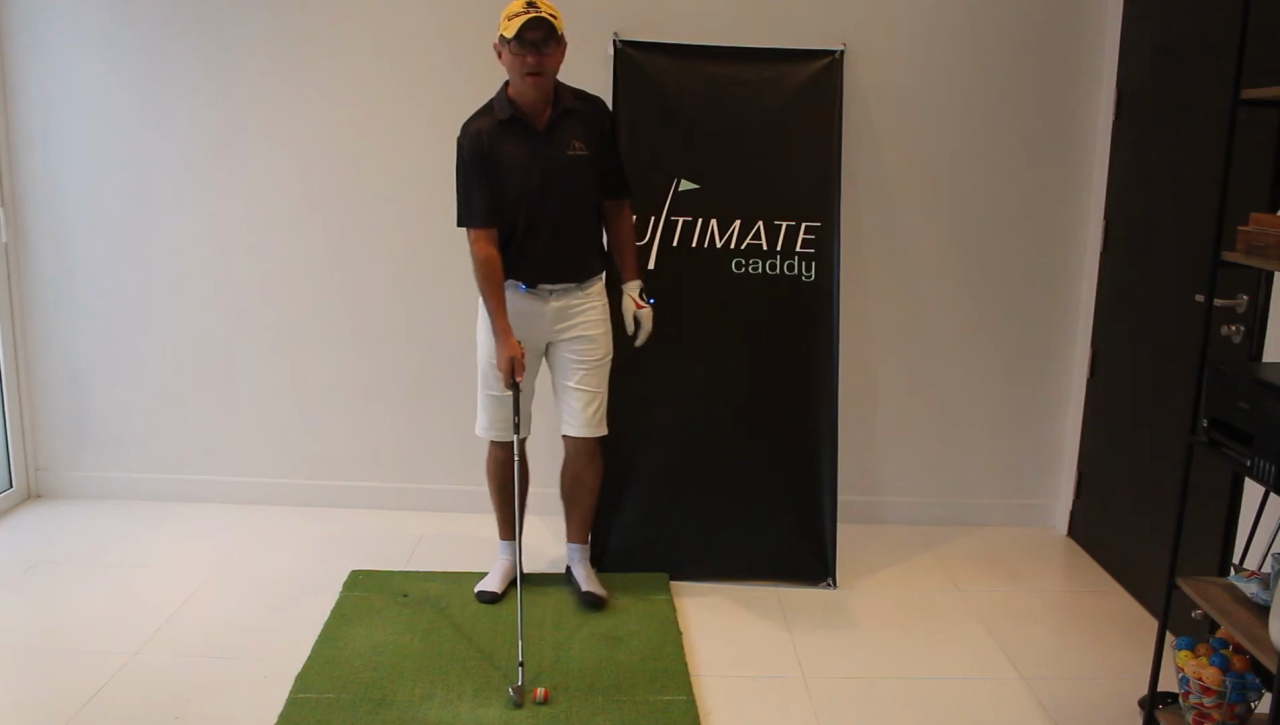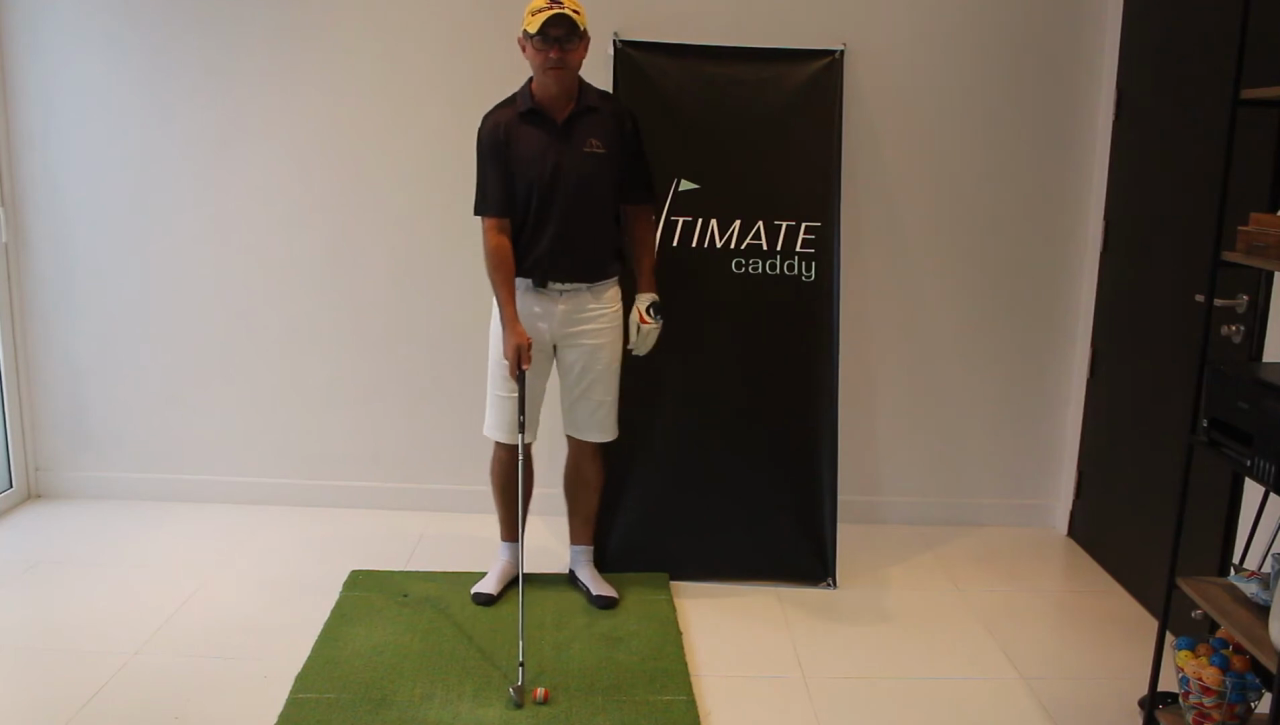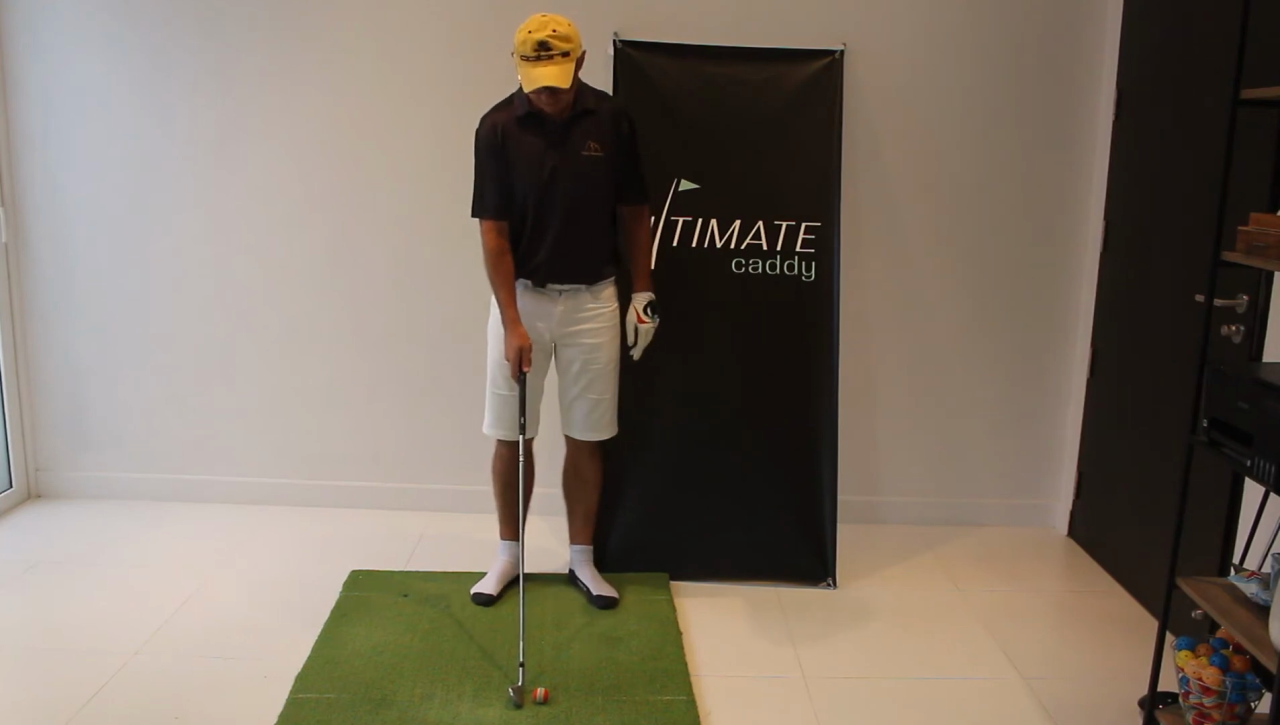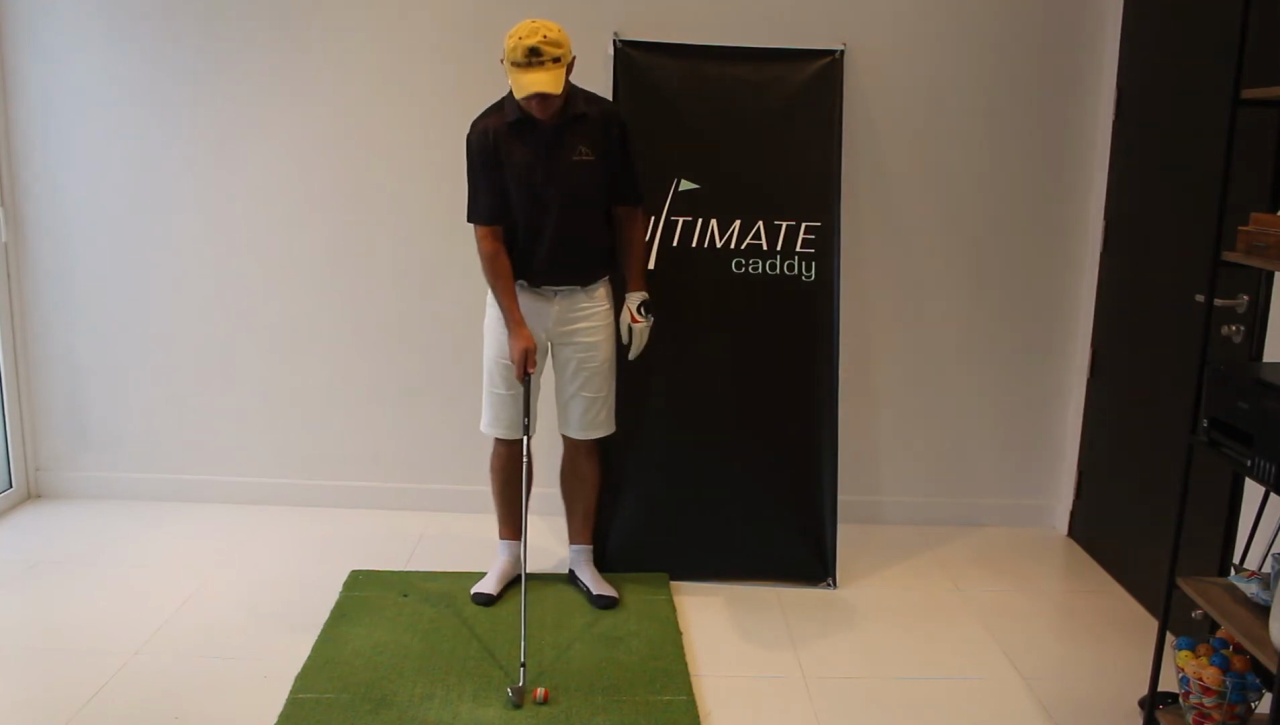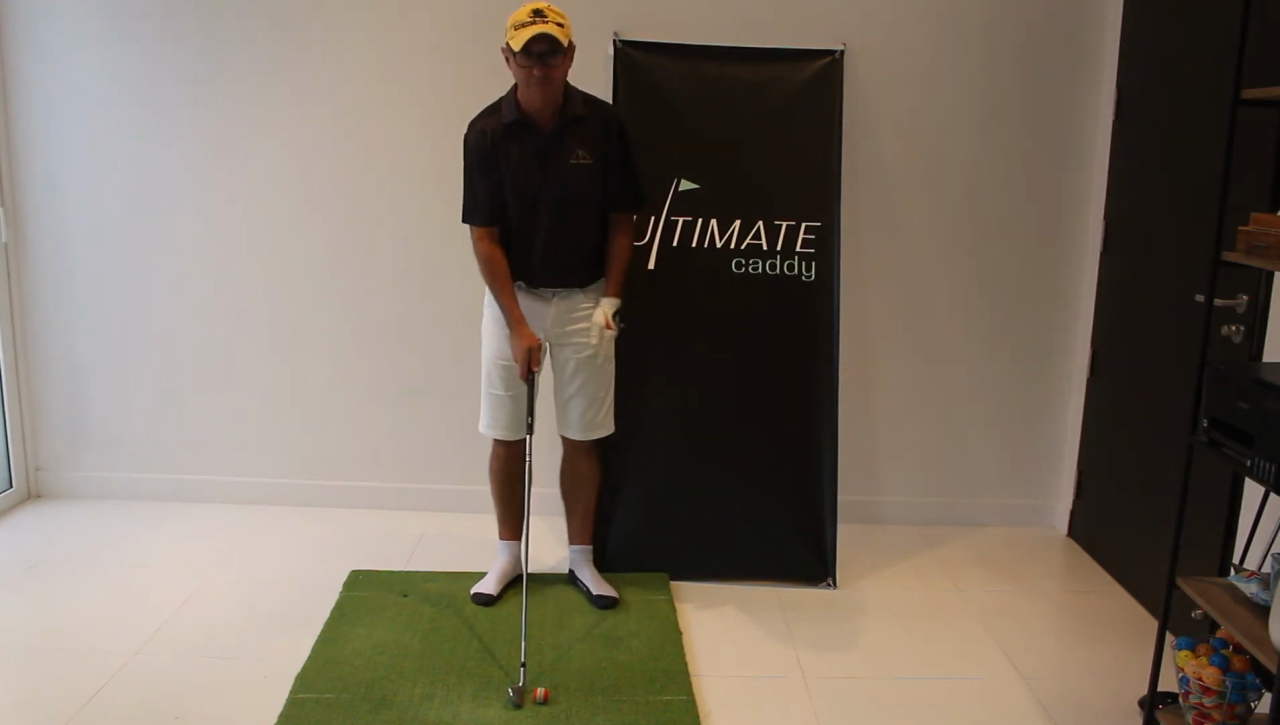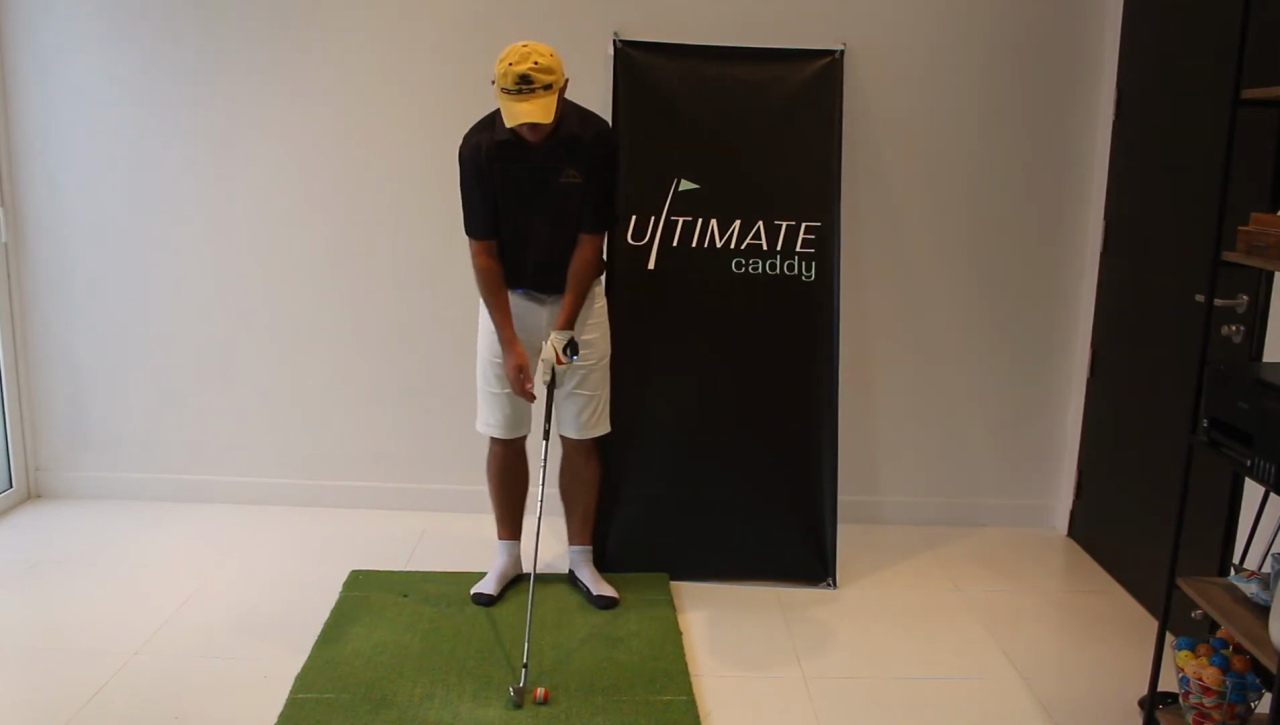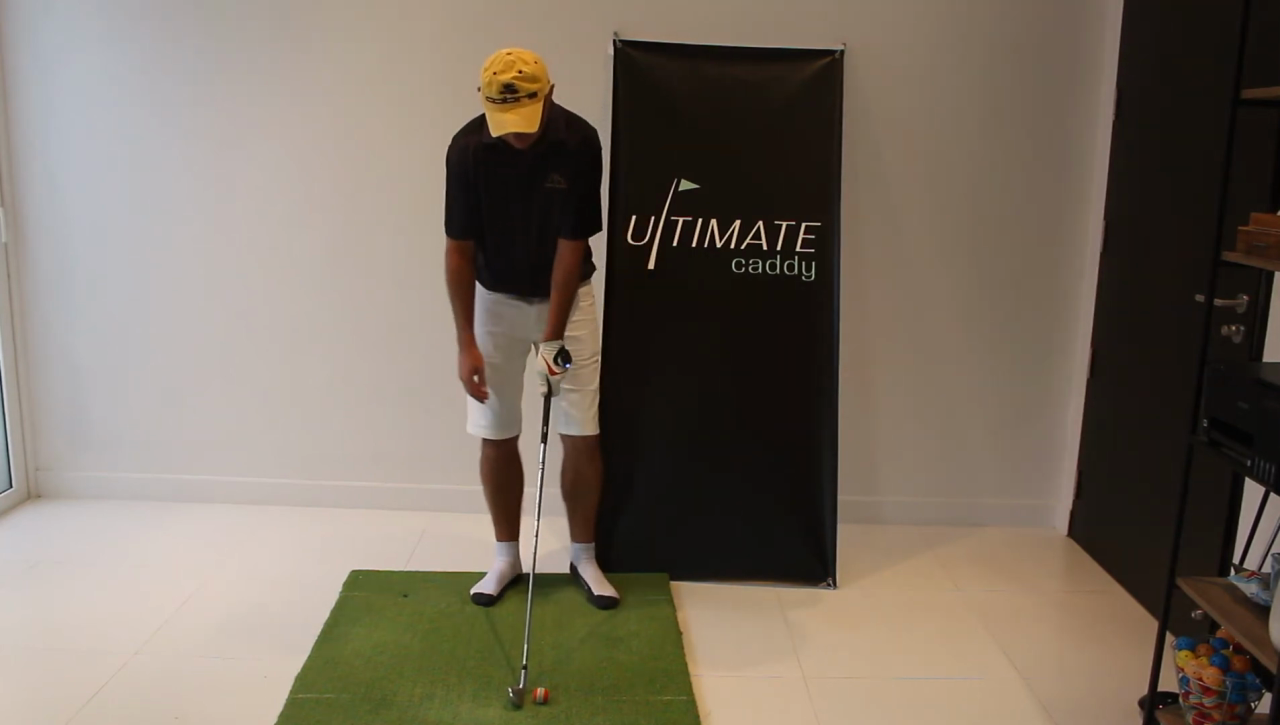
dt=0.7s
person 1, frame 1
left shoulder: (592, 116)
right shoulder: (481, 133)
left elbow: (616, 206)
right elbow: (483, 241)
left wrist: (632, 283)
right wrist: (503, 334)
left hip: (583, 298)
right hip: (511, 298)
left knee: (584, 437)
right knee: (504, 436)
left ankle: (578, 556)
right ankle: (508, 554)
person 1, frame 2
left shoulder: (615, 118)
right shoulder: (501, 124)
left elbow: (637, 213)
right elbow: (495, 230)
left wrist: (646, 294)
right wrist: (511, 322)
left hip: (596, 300)
right hip: (523, 297)
left knee: (588, 438)
right knee: (509, 440)
left ankle: (582, 558)
right ankle: (509, 554)
person 1, frame 3
left shoulder: (612, 120)
right shoulder: (498, 127)
left elbow: (633, 213)
right elbow: (493, 232)
left wrist: (643, 293)
right wrist: (512, 324)
left hip: (593, 299)
right hip: (521, 296)
left knee: (587, 437)
right knee: (510, 435)
left ankle: (582, 559)
right ankle: (508, 554)
person 1, frame 4
left shoulder: (604, 121)
right shoulder: (488, 133)
left elbow: (627, 213)
right elbow: (488, 237)
left wrist: (636, 294)
right wrist: (516, 326)
left hip: (588, 298)
right hip: (516, 297)
left knee: (584, 435)
right knee: (508, 434)
left ankle: (582, 558)
right ankle: (508, 553)
person 1, frame 5
left shoulder: (603, 124)
right shoulder: (486, 132)
left elbow: (621, 218)
right elbow: (484, 237)
left wrist: (610, 298)
right wrist: (518, 327)
left hip: (585, 301)
right hip: (512, 298)
left knee: (582, 437)
right knee: (507, 435)
left ankle: (582, 559)
right ankle: (509, 555)
person 1, frame 6
left shoulder: (594, 138)
right shoulder: (479, 145)
left elbow: (590, 241)
right elbow: (483, 251)
left wrist: (562, 329)
right wrist: (510, 341)
left hip: (578, 300)
right hip: (508, 300)
left knee: (580, 435)
right knee: (504, 434)
left ankle: (581, 559)
right ankle: (508, 555)
person 1, frame 7
left shoulder: (579, 142)
right shoulder: (467, 149)
left elbow: (572, 244)
right elbow: (459, 251)
left wrist: (553, 337)
right wrist: (467, 343)
left hip: (566, 298)
right hip: (495, 300)
left knee: (581, 434)
right knee: (496, 435)
left ankle: (584, 556)
right ankle: (507, 556)
